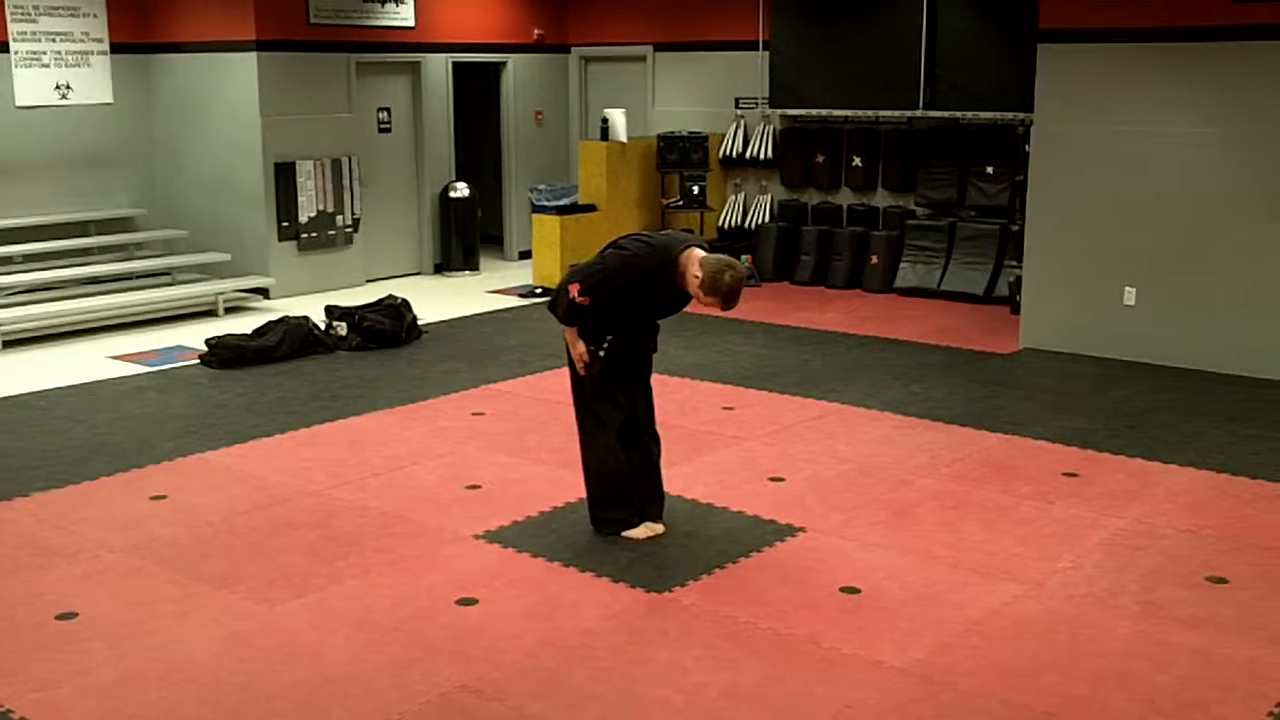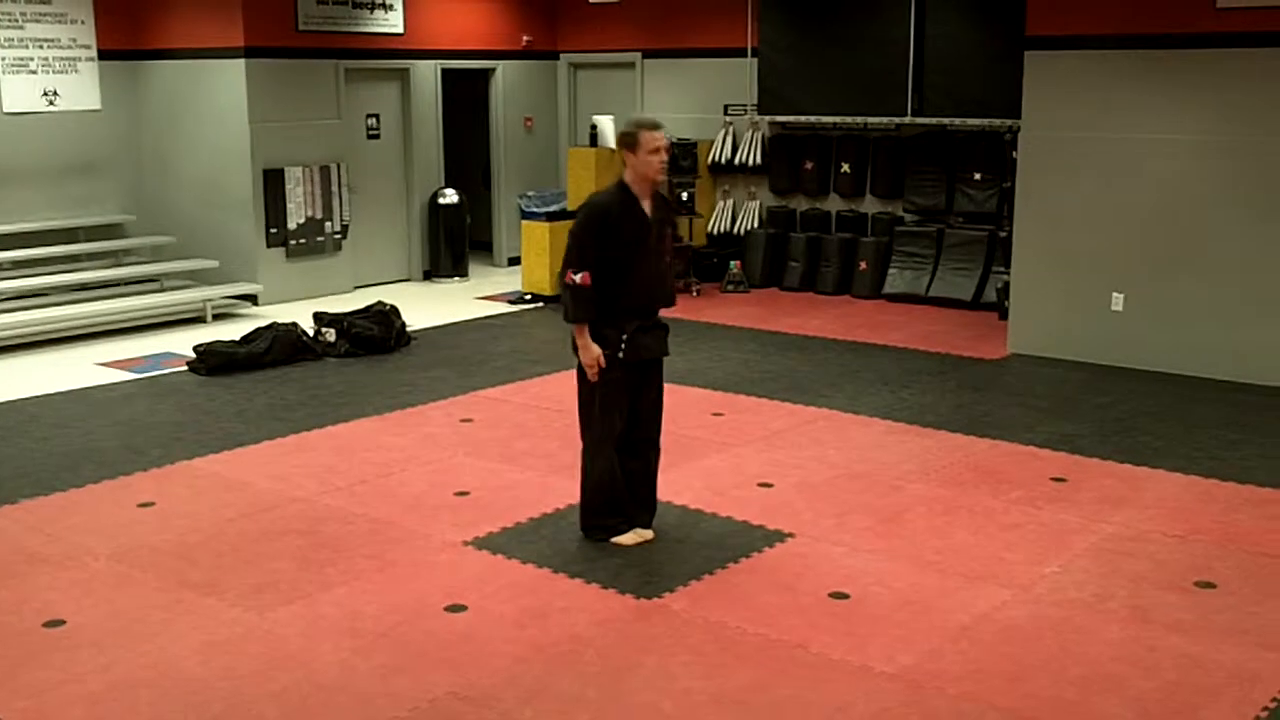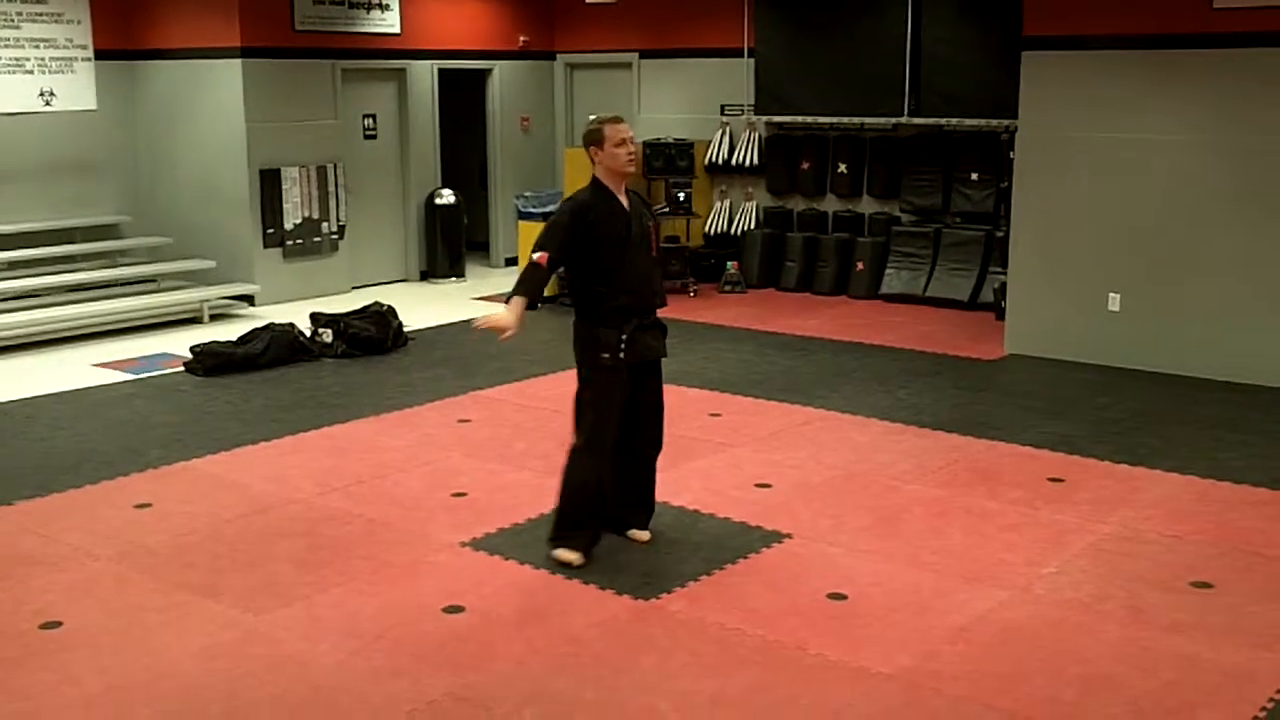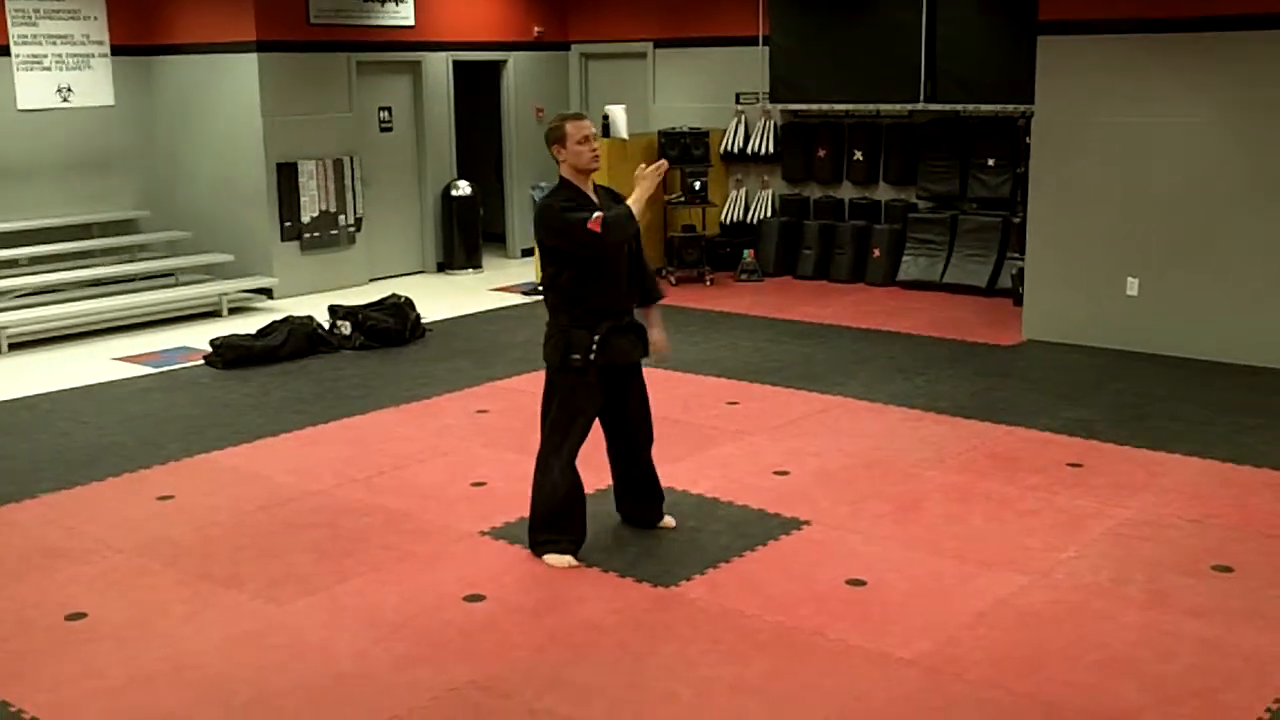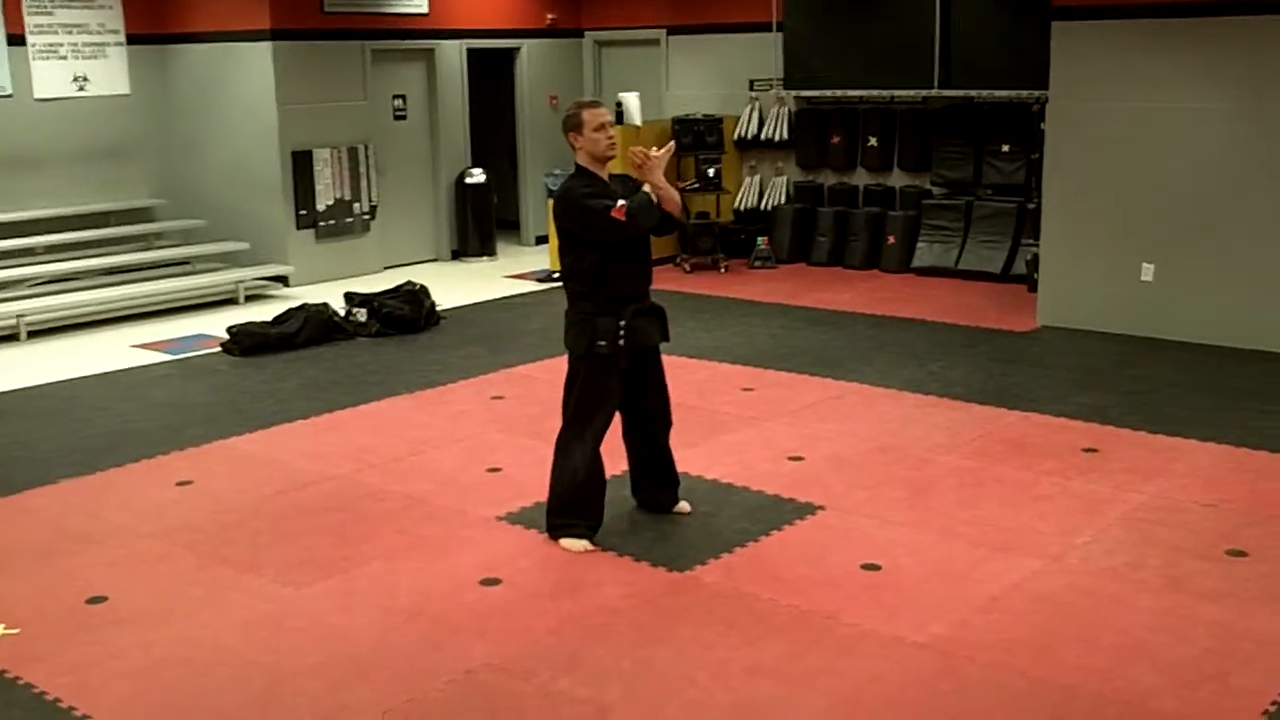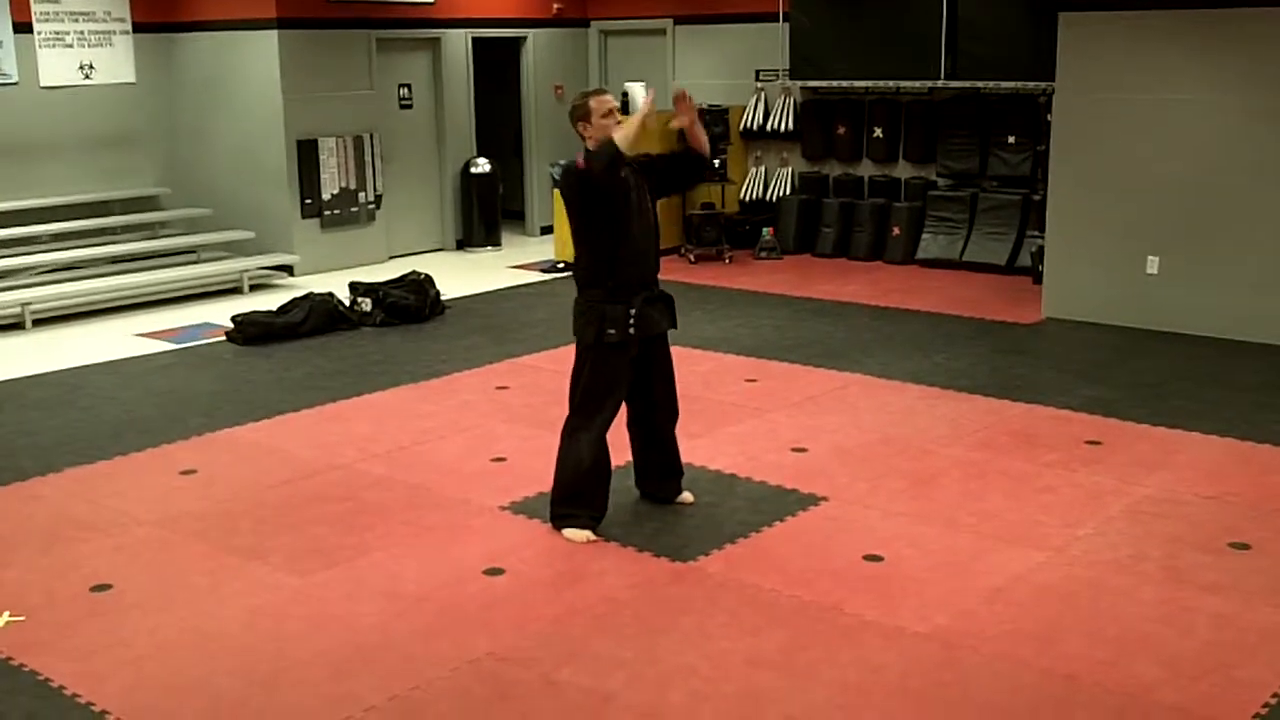
dt=0.7s
person 1, frame 1
left shoulder: (699, 261)
right shoulder: (642, 258)
right elbow: (576, 284)
left wrist: (643, 337)
right wrist: (573, 338)
left hip: (635, 337)
right hip: (597, 337)
left knee: (640, 424)
right knee: (604, 424)
left ankle: (645, 507)
right ankle: (615, 516)
person 1, frame 2
left shoulder: (663, 209)
right shoulder: (600, 210)
right elbow: (577, 279)
right wrist: (585, 342)
left hip: (647, 337)
right hip: (606, 340)
left knee: (644, 432)
right knee: (605, 432)
left ankle: (636, 515)
right ankle: (604, 522)
person 1, frame 3
left shoulder: (643, 207)
right shoulder: (581, 208)
right elbow: (544, 259)
left wrist: (650, 320)
right wrist: (514, 309)
left hip: (643, 334)
right hip: (601, 339)
left knee: (642, 435)
right knee: (597, 438)
left ankle: (629, 517)
right ankle: (573, 536)
person 1, frame 4
left shoulder: (611, 200)
right shoulder: (554, 210)
left elbow: (635, 262)
right elbow: (605, 238)
left wrist: (652, 321)
right wrist: (642, 193)
left hip: (620, 335)
right hip: (575, 343)
left knee: (633, 430)
right knee: (562, 441)
left ankle: (642, 508)
right ankle: (551, 537)
person 1, frame 5
left shoulder: (625, 185)
right shoulder: (574, 196)
left elbow: (672, 219)
right elbow: (629, 224)
left wrist: (656, 181)
right wrist: (652, 182)
left hip: (638, 318)
right hip: (597, 327)
left knee: (651, 414)
right knee: (584, 426)
left ankle: (658, 493)
right ankle: (569, 522)
person 1, frame 6
left shoulder: (639, 165)
right shoulder: (580, 176)
left elbow: (696, 165)
right elbow: (606, 159)
left wrist: (690, 123)
right wrist: (640, 119)
left hip: (648, 306)
right hip: (604, 314)
left knee: (657, 405)
right knee: (591, 415)
left ankle: (661, 483)
right ankle: (573, 512)
